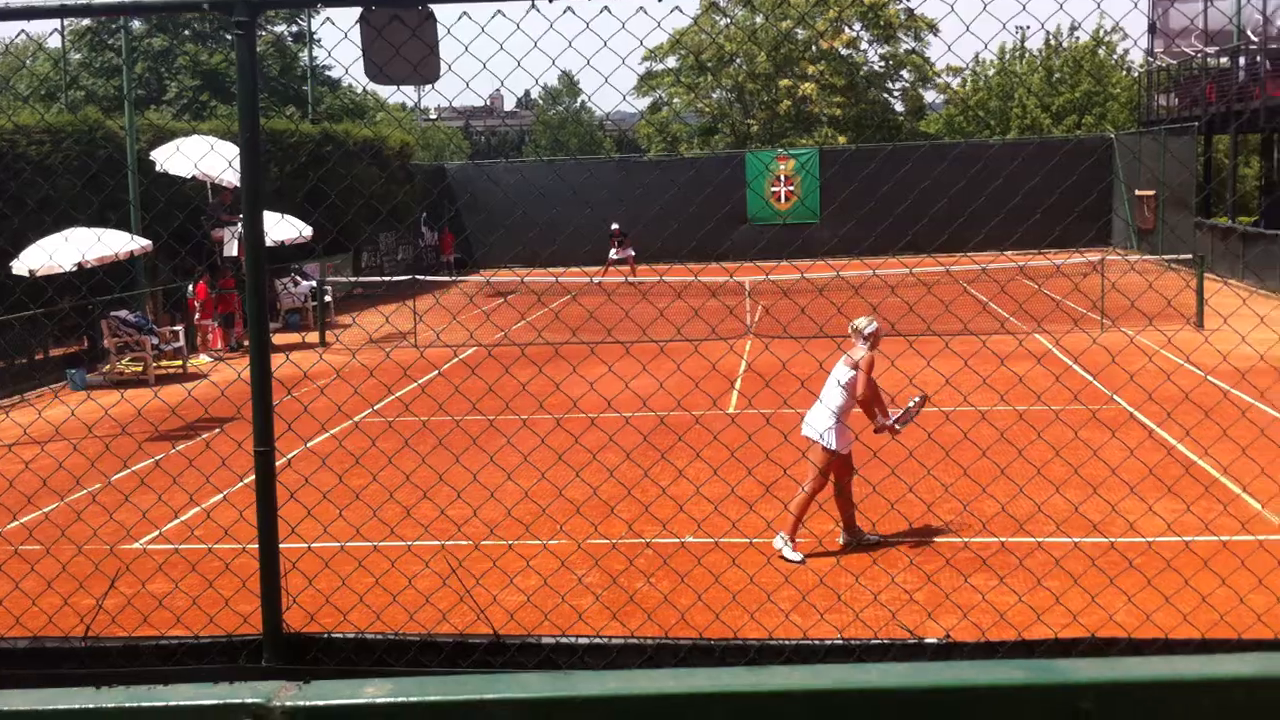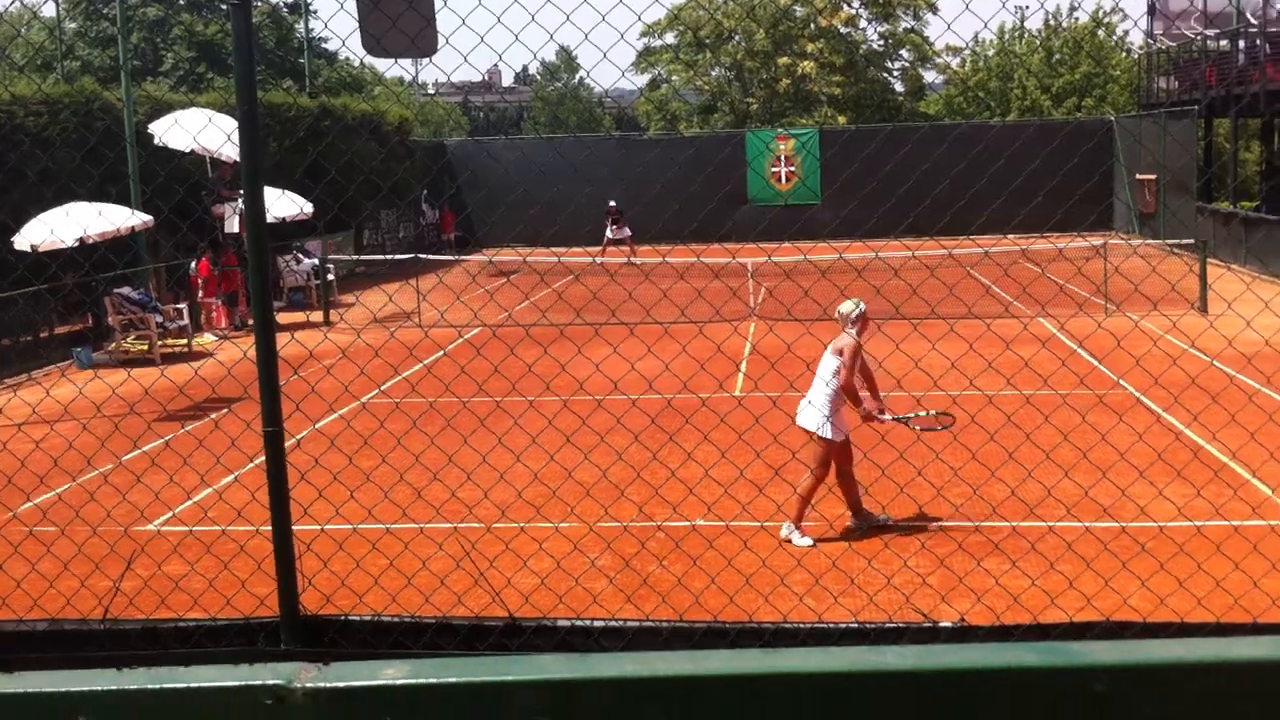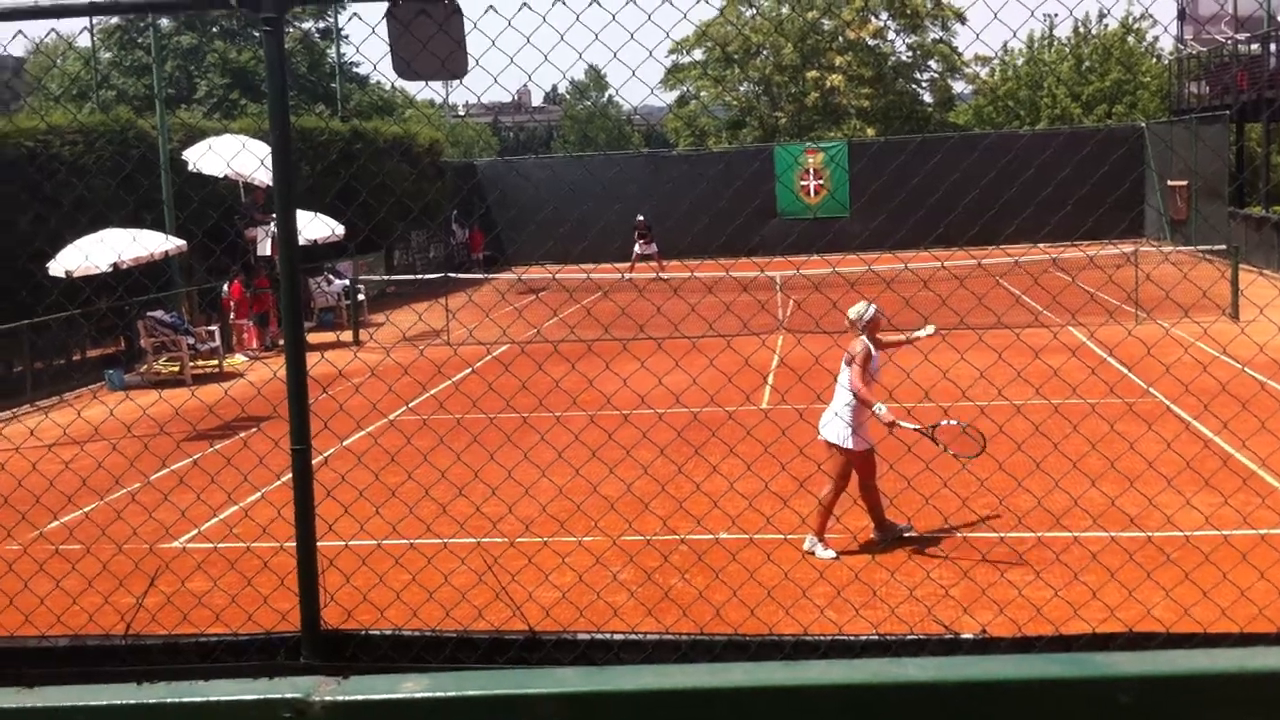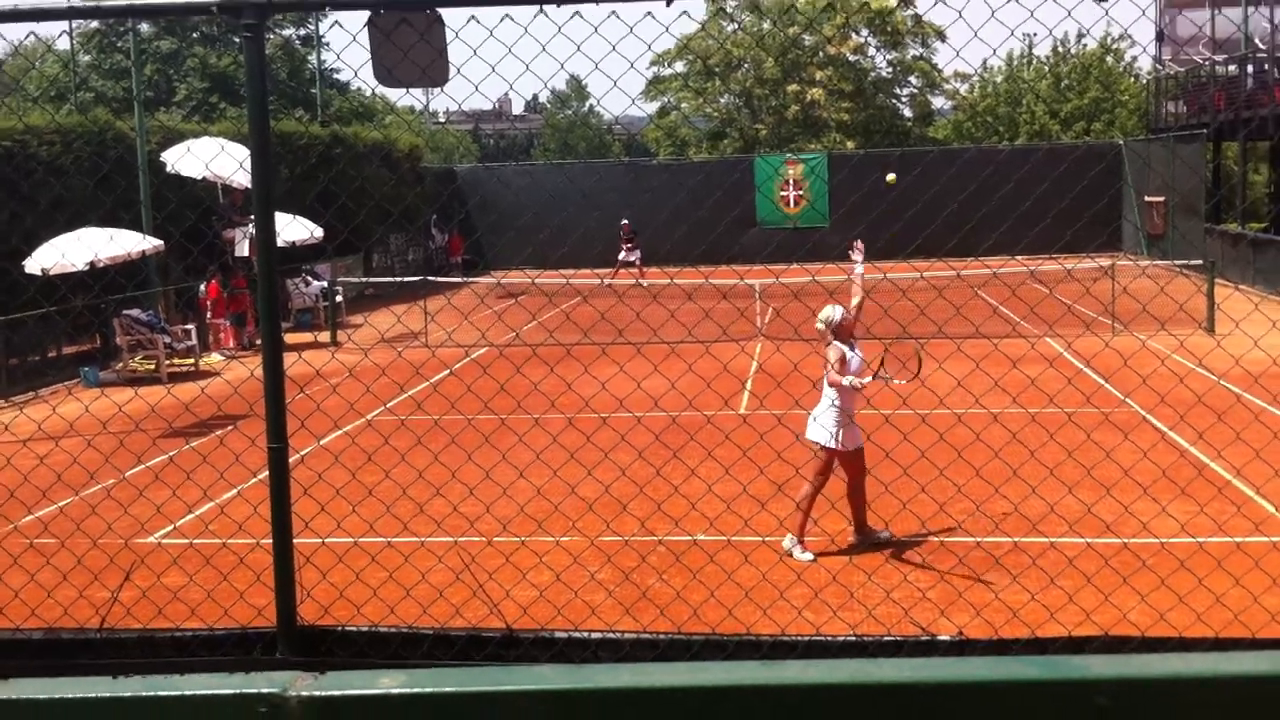
dt=0.2s
person 1, frame 1
left shoulder: (857, 355)
right shoulder: (866, 356)
left elbow: (872, 390)
right elbow: (861, 396)
left wrist: (885, 419)
right wrist: (878, 421)
left hip: (832, 424)
right hip: (825, 425)
left knee: (844, 478)
right knee: (815, 483)
left ankle: (851, 532)
right ankle: (786, 538)
person 1, frame 2
left shoulder: (850, 341)
right shoulder: (851, 342)
left elbow: (865, 372)
right elbow: (845, 383)
left wrist: (878, 402)
right wrist: (862, 409)
left hip: (829, 412)
right hip: (821, 413)
left knee: (845, 465)
right knee: (819, 471)
left ankle: (859, 515)
right ankle: (791, 526)
person 1, frame 3
left shoulder: (872, 343)
right shoulder: (860, 347)
left elbow: (898, 340)
right elbow: (857, 385)
left wrist: (919, 334)
right wrist: (879, 409)
left hip: (856, 423)
right hip: (843, 424)
left knee: (868, 477)
right knee: (839, 482)
left ankle: (882, 526)
right ankle: (815, 539)
person 1, frame 4
left shoulder: (849, 342)
right shoulder: (837, 351)
left elbow: (857, 299)
right elbow: (831, 377)
left wrist: (858, 266)
right wrist: (847, 381)
left hip: (846, 425)
right hip: (829, 425)
left knee: (858, 478)
right knee: (816, 483)
left ankle: (862, 531)
right ankle: (794, 539)
